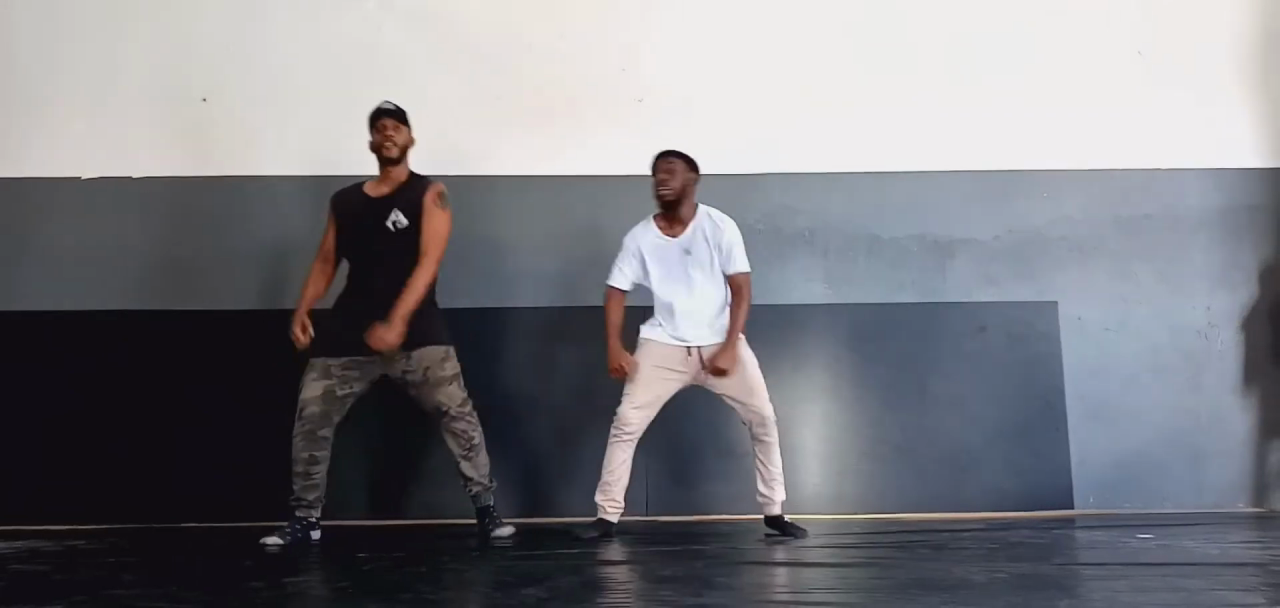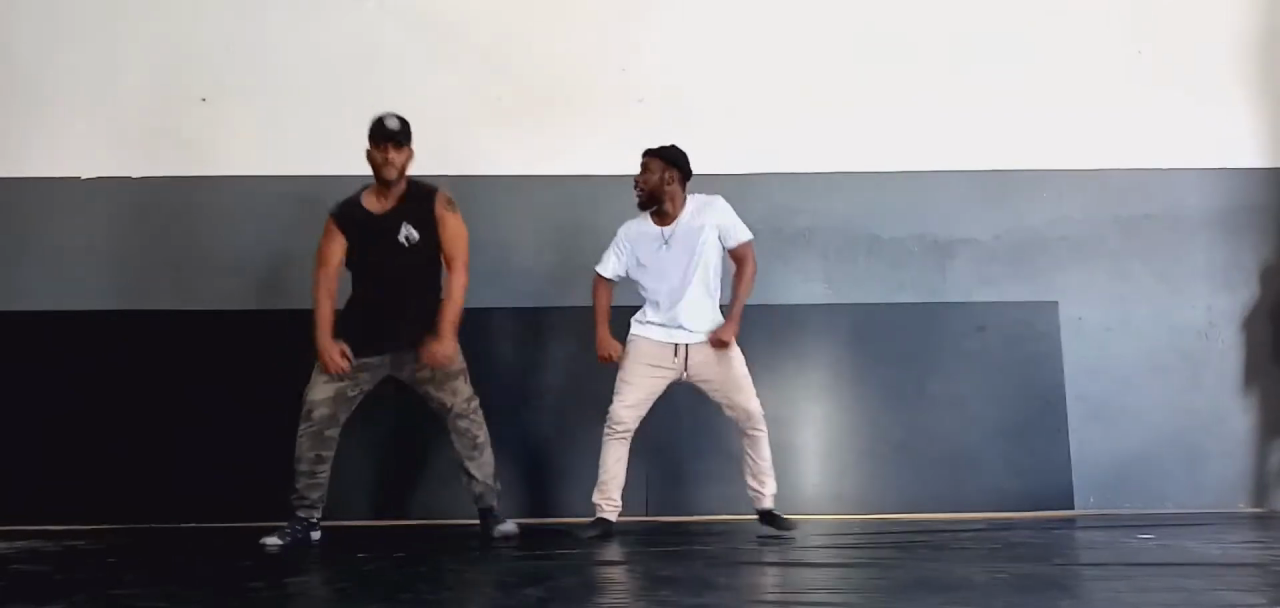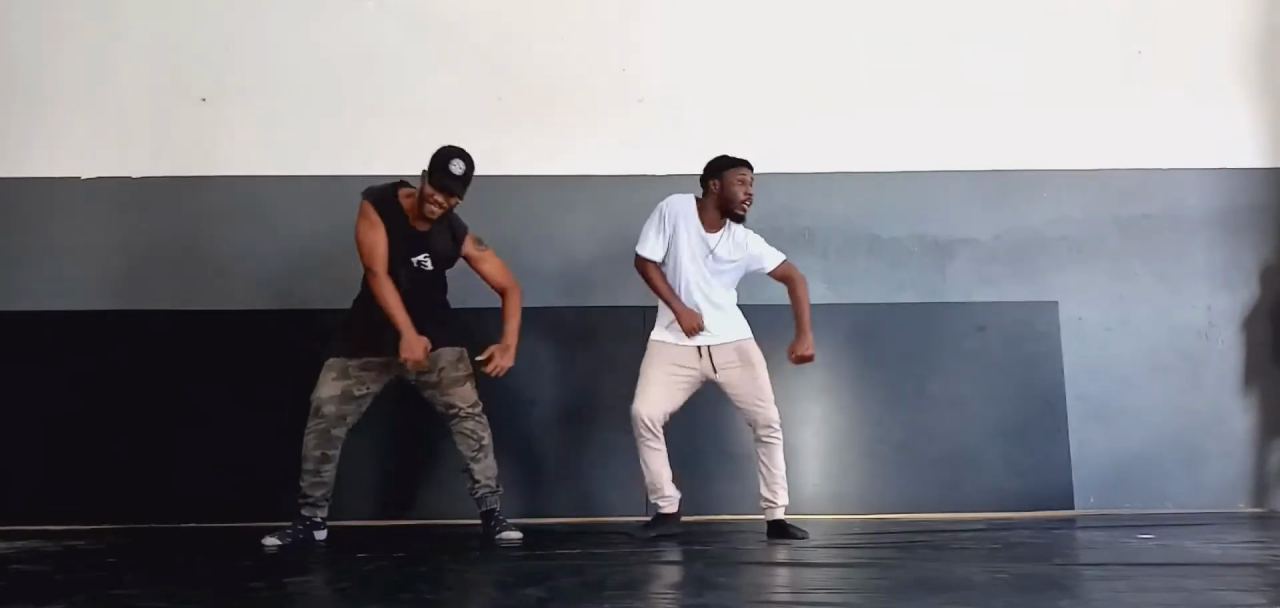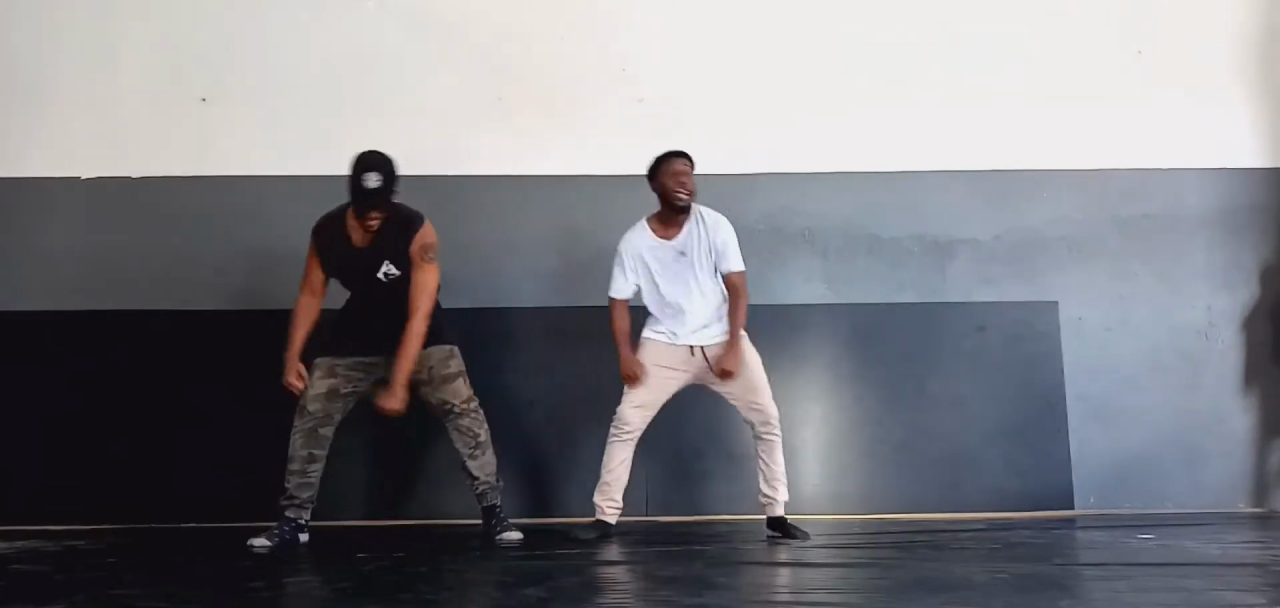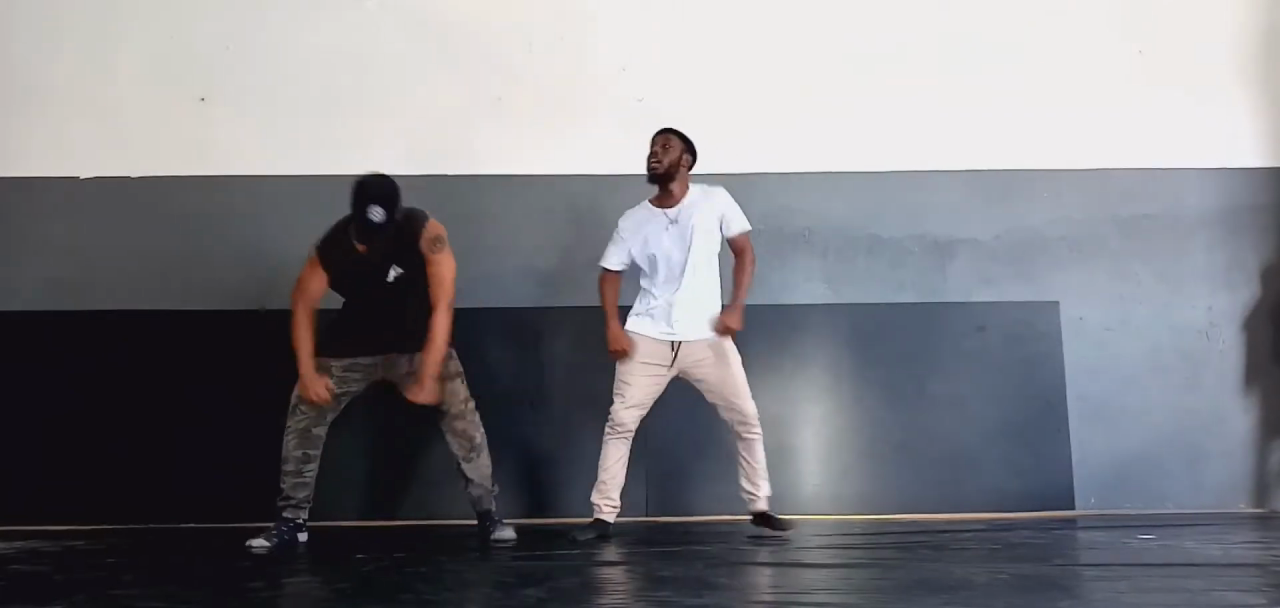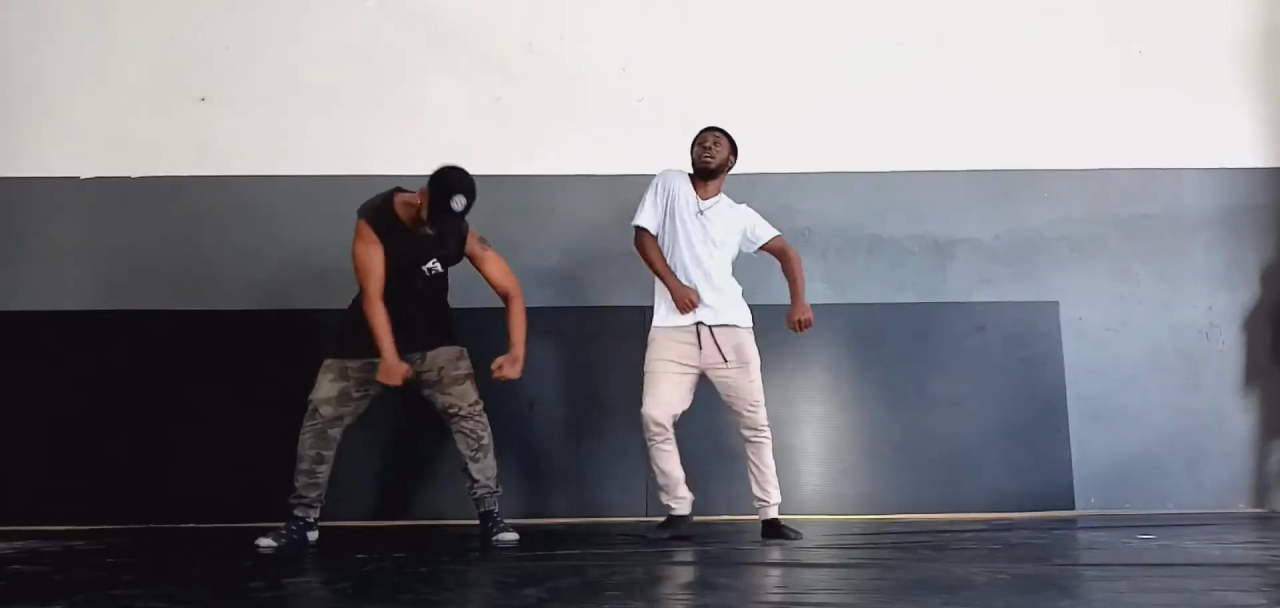
dt=0.4s
person 1, frame 1
left shoulder: (429, 194)
right shoulder: (345, 200)
left elbow: (428, 263)
right elbow: (325, 261)
left wrist: (397, 321)
right wrist: (302, 310)
left hip: (414, 330)
right hip: (349, 330)
left knee: (457, 412)
right knee: (310, 417)
left ankle: (485, 509)
right ankle: (304, 520)
person 1, frame 2
left shoulder: (435, 202)
right shoulder: (346, 214)
left elbow: (457, 267)
right elbow: (326, 278)
left wrist: (446, 333)
right wrist: (325, 339)
left hip: (421, 332)
right hip: (360, 336)
left knee: (464, 411)
right knee: (317, 418)
left ankle: (489, 510)
right ankle: (305, 520)
person 1, frame 3
left shoulder: (457, 236)
right shoulder: (376, 204)
left elbow: (509, 287)
right elbow: (377, 273)
left wrist: (509, 343)
right wrist: (405, 334)
left hip: (433, 336)
right hip: (369, 338)
left knee: (470, 414)
right knee: (324, 416)
left ankle: (492, 513)
right ankle: (311, 519)
person 1, frame 4
left shoulder: (416, 231)
right shoulder: (327, 231)
left elbow: (420, 313)
right elbow: (311, 296)
left wrist: (398, 385)
right wrist: (292, 357)
left hip: (419, 338)
right hip: (354, 339)
left knee: (464, 411)
right knee: (310, 415)
left ankle: (492, 511)
right ankle: (294, 521)
person 1, frame 5
left shoulder: (424, 230)
right shoulder: (333, 245)
left elbow: (442, 307)
right elbow: (303, 307)
left wrist: (429, 376)
right wrist: (307, 375)
left hip: (417, 340)
right hip: (352, 341)
left knee: (461, 413)
right knee: (304, 413)
left ankle: (487, 513)
right ankle: (292, 521)
person 1, frame 6
left shoulder: (462, 234)
right shoulder: (375, 218)
left elbow: (511, 292)
right elbow: (372, 294)
left wrist: (517, 352)
right wrist: (388, 357)
left hip: (432, 340)
right hip: (369, 338)
left knee: (470, 413)
right knee: (321, 416)
left ankle: (490, 515)
right ankle: (303, 520)
person 2, frame 1
left shoulder: (720, 226)
right shoulder: (640, 237)
left elbow: (742, 289)
right elbow: (616, 291)
left wrist: (730, 348)
right wrist: (614, 347)
left hip: (719, 344)
right hip: (663, 345)
left knee: (763, 418)
right knee: (626, 423)
left ankle: (774, 511)
right ankle: (607, 515)
person 2, frame 2
left shoulder: (713, 210)
right shoulder: (632, 231)
left elbow: (746, 261)
right elbow: (603, 277)
left wrist: (731, 321)
right wrist: (602, 333)
left hip: (709, 340)
right hip: (652, 341)
left knee: (751, 414)
right knee: (619, 421)
left ankle: (765, 505)
right ankle: (606, 515)
person 2, frame 3
left shoulder: (745, 240)
right shoulder: (673, 209)
left elbow: (793, 277)
right elbow: (645, 261)
left wrist: (804, 334)
right wrist: (678, 308)
left hip: (731, 342)
right hip: (674, 341)
left knee: (767, 423)
right knee: (644, 414)
left ankle: (776, 517)
right ankle: (667, 508)
person 2, frame 4
left shoulder: (714, 225)
right shoulder: (634, 242)
left elbow: (737, 289)
right elbow: (618, 301)
left wrist: (733, 348)
right wrist: (625, 354)
left hip: (720, 342)
right hip: (664, 345)
left knee: (766, 418)
right knee: (625, 422)
left ankle: (776, 513)
right ankle: (605, 515)
person 2, frame 5
left shoulder: (715, 201)
right shoulder: (634, 220)
left elbow: (745, 253)
right elbow: (609, 271)
left wrist: (734, 309)
right wrist: (613, 326)
left hip: (707, 337)
right hip: (649, 336)
left knee: (745, 417)
right knee: (621, 421)
left ankle: (759, 506)
right ankle: (604, 515)
person 2, frame 6
left shoulder: (739, 215)
right shoulder: (668, 184)
left elbow: (785, 251)
right elbow: (643, 236)
left wrist: (799, 301)
right wrist: (673, 284)
left hip: (730, 331)
right hip: (674, 330)
left knee: (755, 423)
right knee: (656, 416)
left ankle: (769, 516)
right ankle: (678, 510)
